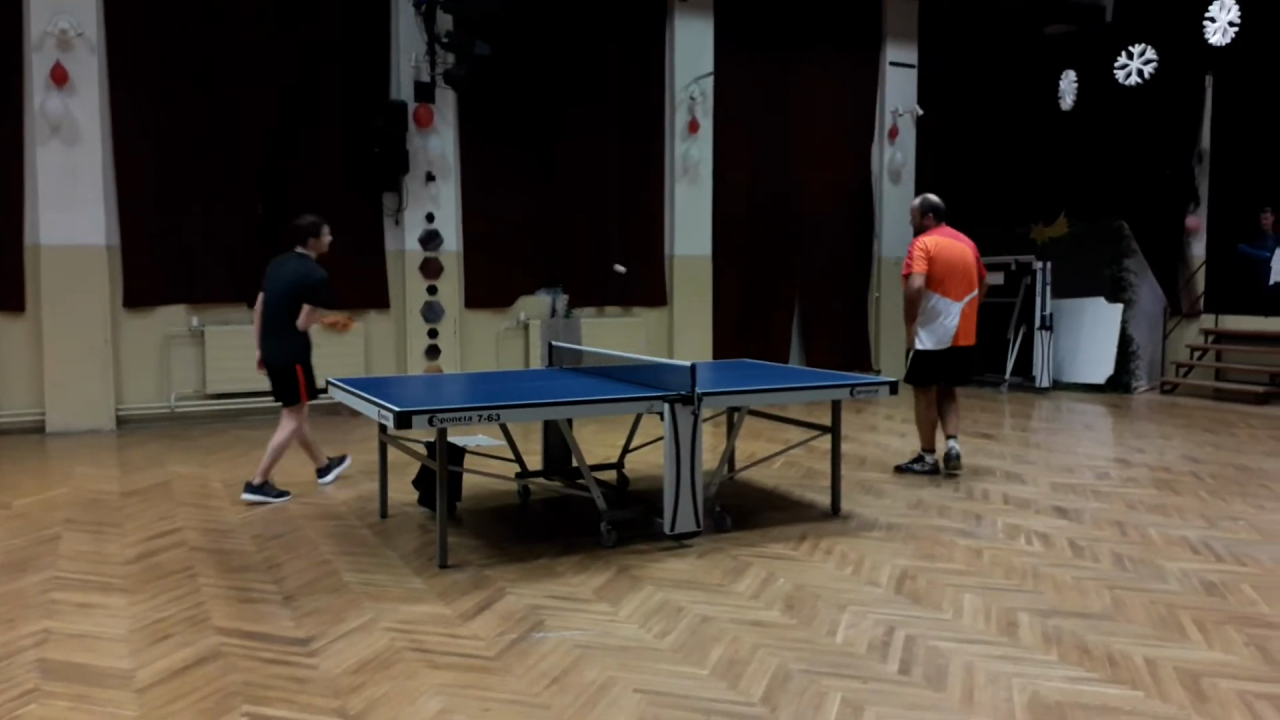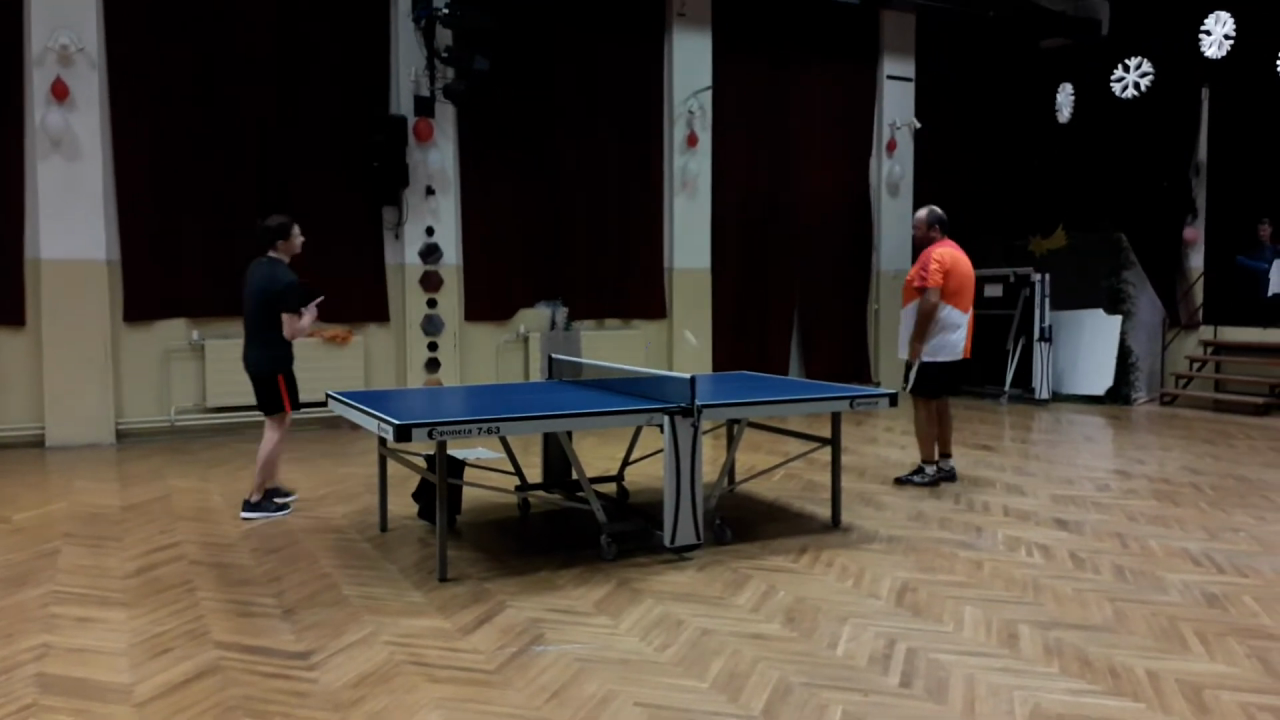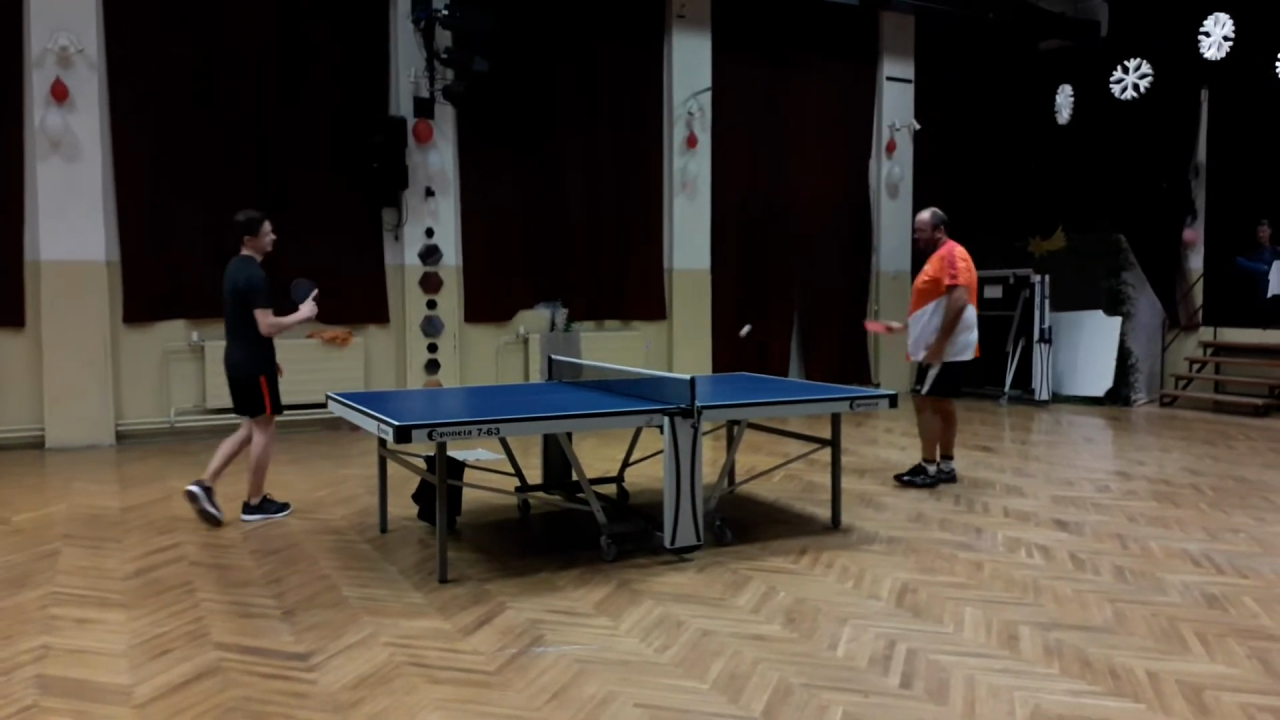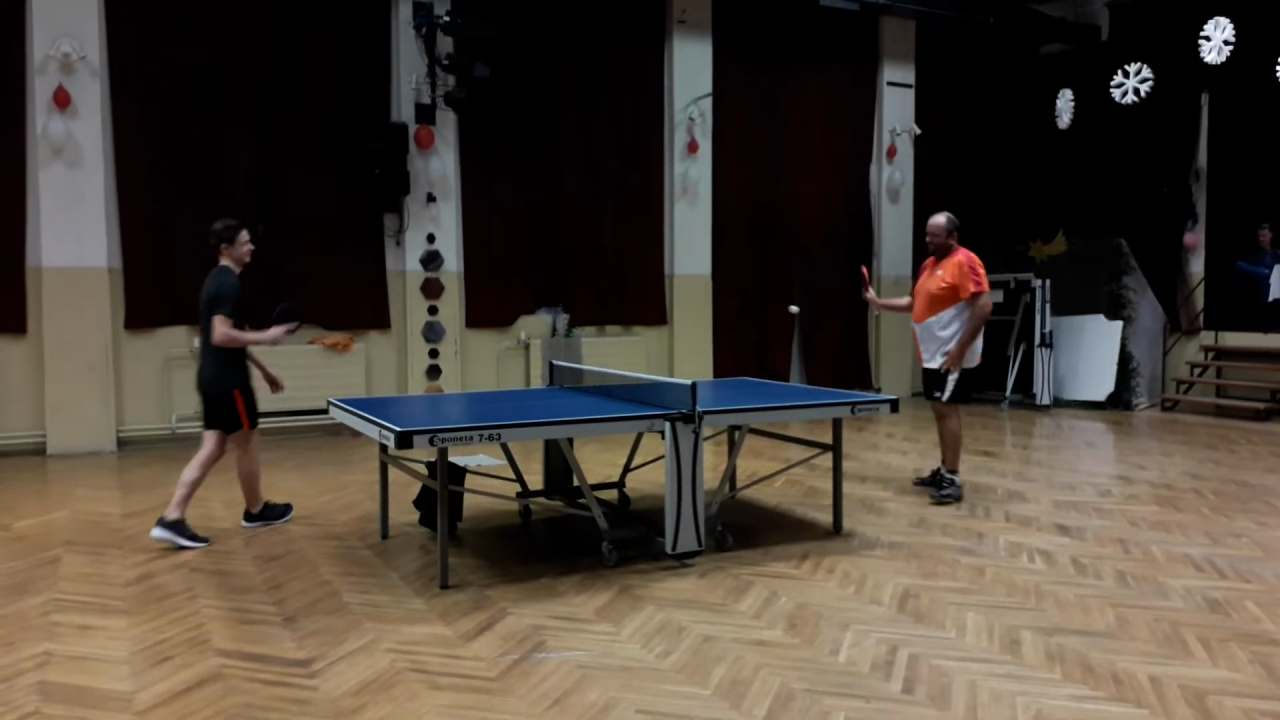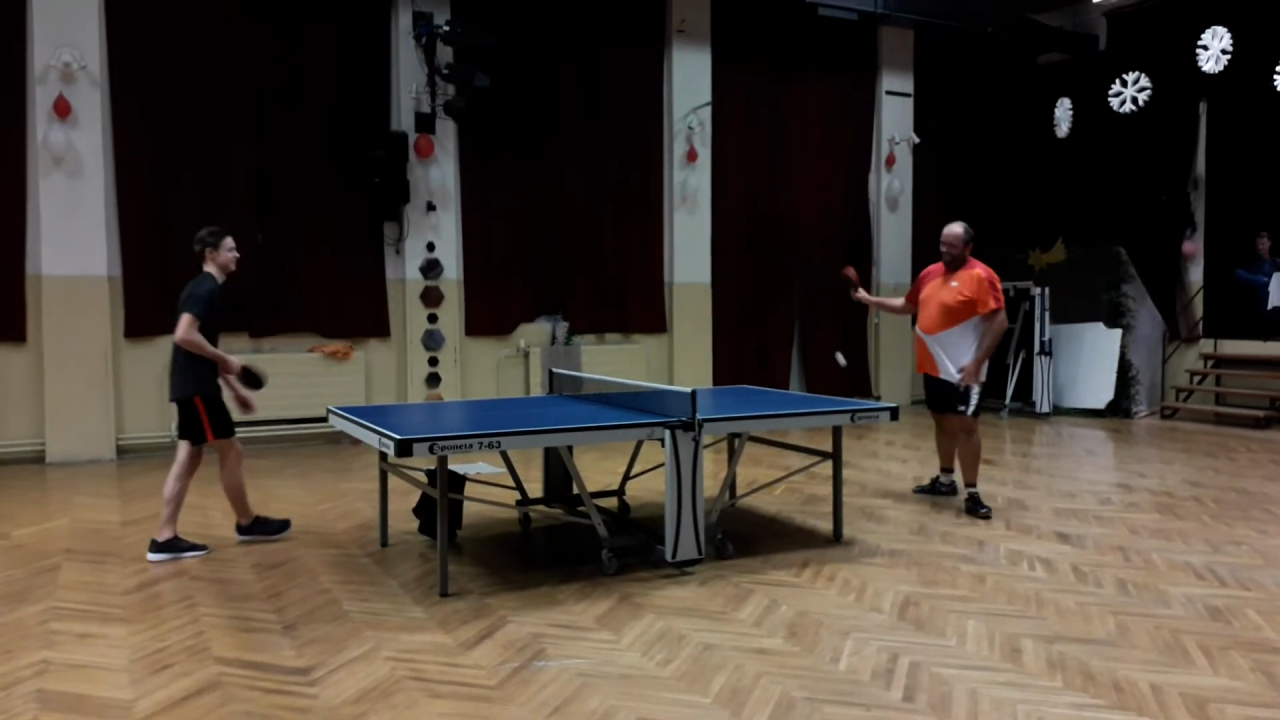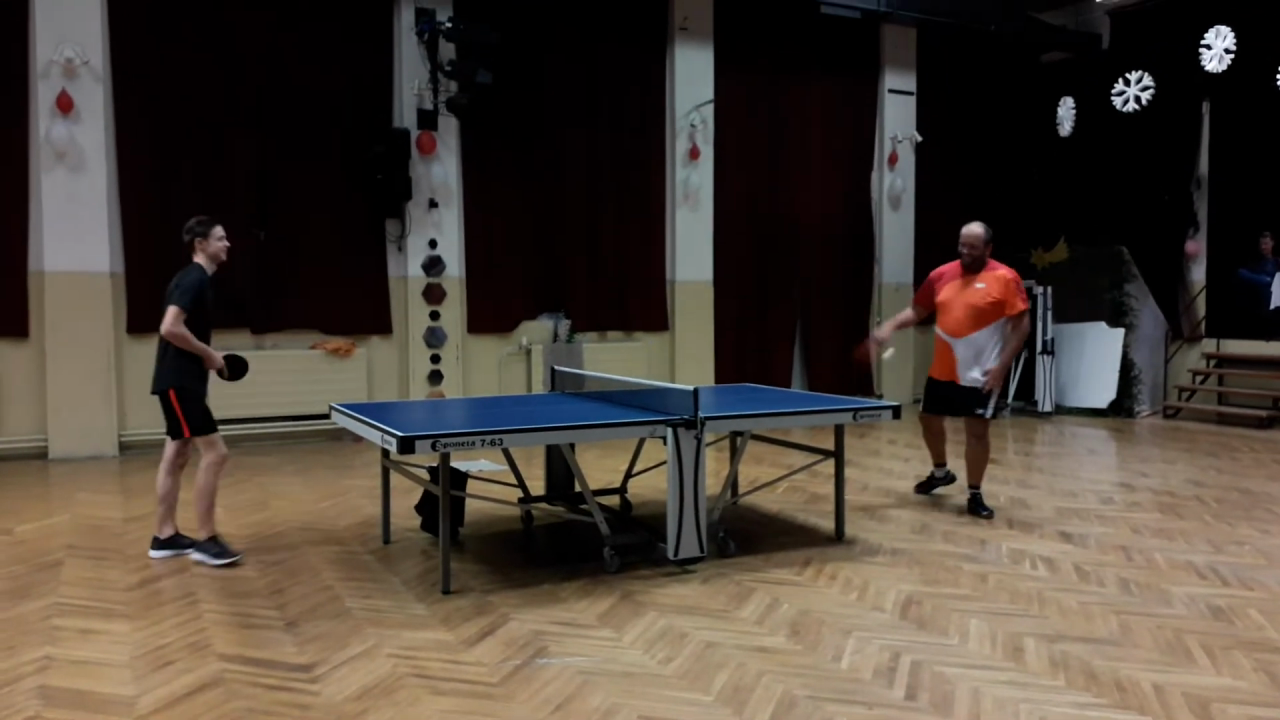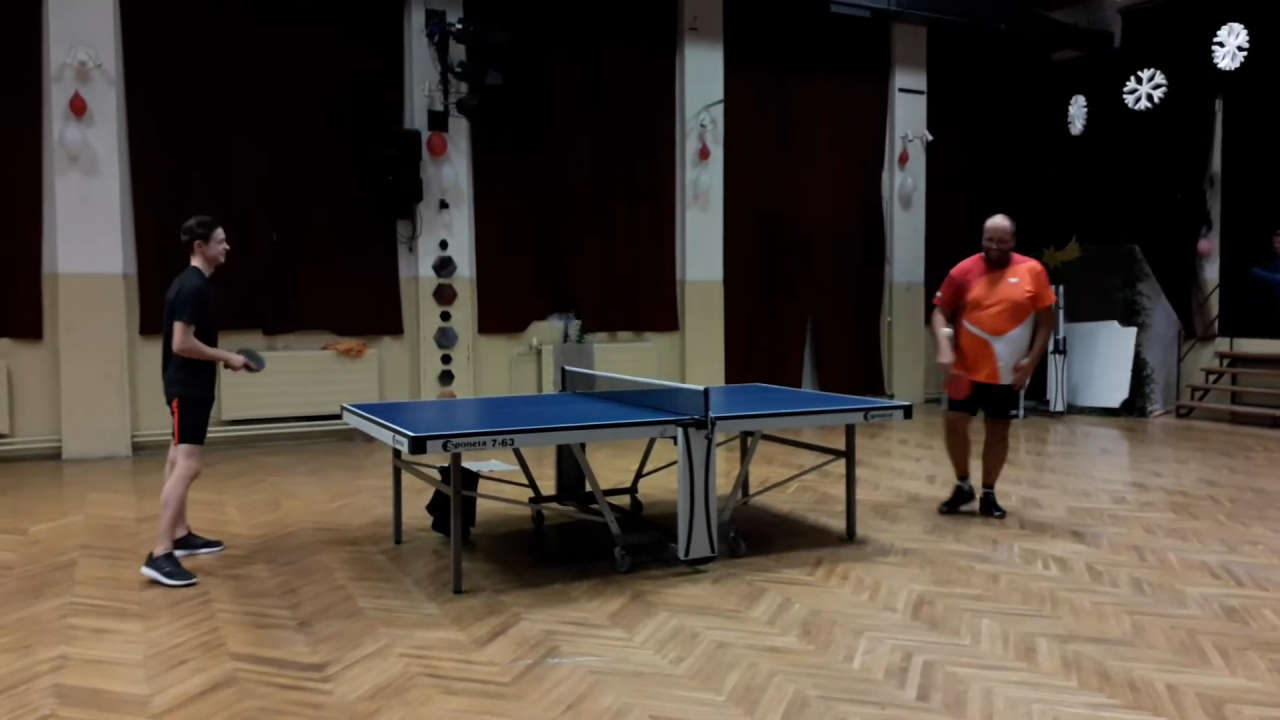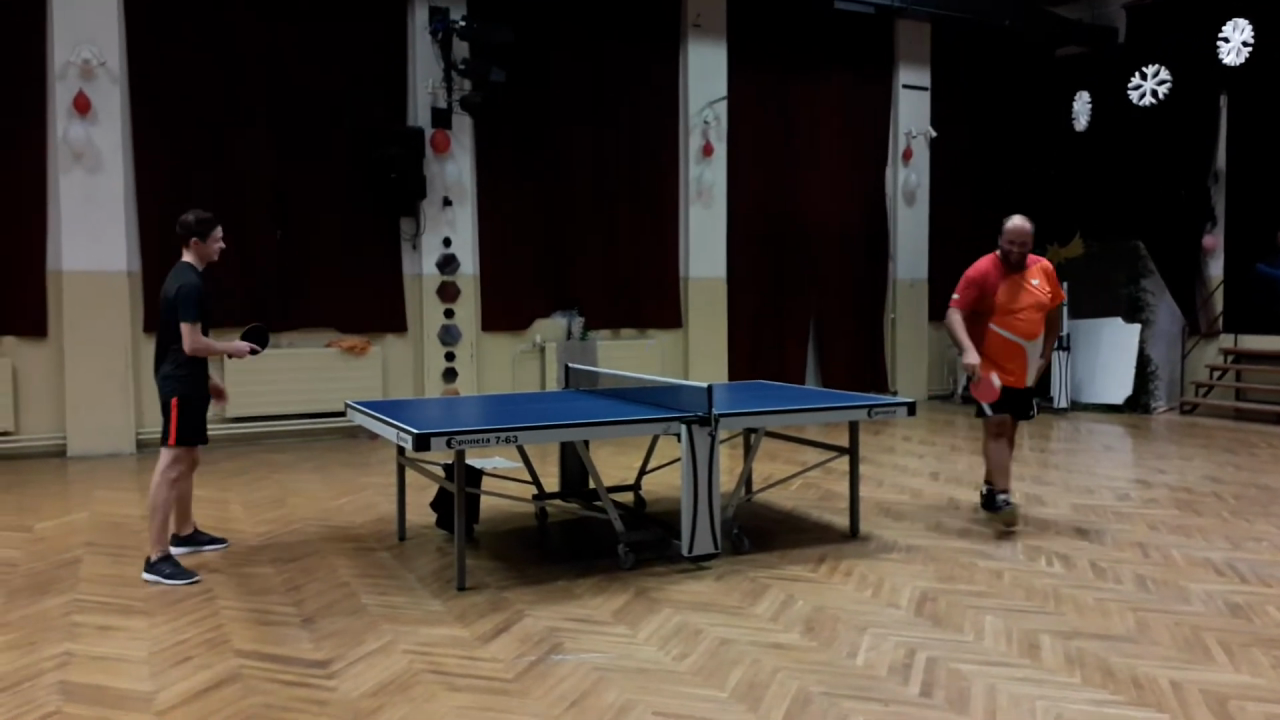
dt=0.2s
person 1, frame 1
left shoulder: (277, 264)
right shoulder: (316, 276)
left elbow: (258, 308)
right elbow: (302, 324)
left wrist: (260, 348)
right wrist: (317, 313)
left hip: (271, 350)
right hip: (292, 353)
left knee: (295, 412)
right knee: (293, 418)
left ankle: (324, 465)
right ankle: (258, 484)
person 1, frame 2
left shoulder: (255, 269)
right shoulder: (287, 280)
right elbow: (290, 332)
right wrist: (307, 319)
left hip: (255, 358)
right hip: (273, 362)
left knee: (274, 423)
right knee: (278, 427)
left ankle: (269, 486)
right ankle: (256, 500)
person 1, frame 3
left shoulder: (235, 268)
right shoulder: (255, 275)
right elbow: (267, 326)
left wrist: (269, 357)
right wrist: (302, 314)
left hip: (238, 361)
right hip: (254, 364)
left knee: (247, 430)
right knee: (264, 430)
left ankle: (204, 484)
right ankle: (255, 503)
person 1, frame 4
left shoulder: (218, 280)
right shoulder: (228, 284)
right elbow: (221, 336)
left wrist: (263, 369)
right wrist: (266, 337)
left hip: (211, 377)
right hip: (228, 380)
left knee: (212, 449)
right knee: (247, 444)
left ankle: (171, 519)
right ankle: (256, 510)
person 1, frame 5
left shoulder: (205, 289)
right shoulder: (206, 288)
right elbow: (184, 336)
left wrist: (235, 388)
right wrist: (225, 360)
left hip: (192, 386)
right hip: (197, 388)
left knee: (187, 459)
right knee: (231, 454)
left ankle: (164, 540)
right ankle: (248, 523)
person 1, frame 6
left shoulder: (197, 279)
right shoulder: (194, 279)
right elbow: (170, 329)
right wrist: (208, 355)
left hip: (180, 381)
right hip: (180, 382)
left knee: (176, 456)
right knee: (215, 453)
left ankle: (165, 537)
right ankle: (204, 538)
person 1, frame 7
left shoulder: (194, 283)
right shoulder: (192, 286)
right elbow: (182, 344)
right wrist: (227, 358)
left hip: (192, 388)
right hip: (186, 389)
left knee: (181, 464)
right knee: (187, 467)
left ankle: (179, 536)
right ankle: (160, 555)
person 1, frame 8
left shoulder: (184, 278)
right shoulder: (189, 284)
right elbow: (193, 345)
left wrist: (209, 380)
right wrist: (233, 348)
left hip: (187, 385)
right hip: (180, 388)
left knee: (187, 462)
right knee: (172, 466)
left ankle: (184, 533)
right ankle: (157, 558)
person 2, frame 1
left shoulder: (923, 244)
right shoulder: (966, 243)
left elbow: (916, 288)
right elbow: (982, 283)
left wrist: (908, 326)
left hip: (929, 335)
right hip: (962, 335)
left knee: (924, 393)
right knee: (946, 392)
left ankle: (928, 458)
right ankle: (952, 446)
person 2, frame 2
left shoulder: (933, 255)
right shoulder: (955, 254)
left elbow: (930, 302)
left wrist: (915, 343)
left hip: (933, 349)
right hip: (953, 346)
left knee: (922, 404)
right knee: (938, 403)
left ankle: (928, 469)
right ankle: (945, 464)
person 2, frame 3
left shoulder: (950, 256)
right shoulder: (938, 257)
left elbow: (958, 301)
left wrist: (936, 344)
right wrist: (906, 326)
left hip: (947, 350)
right hip: (942, 350)
left knee: (924, 403)
right knee: (942, 404)
left ankle: (929, 468)
right ankle: (944, 464)
person 2, frame 4
left shoulder: (965, 263)
right shoulder: (930, 265)
left elbow: (983, 306)
right elbow: (916, 302)
left wrist: (960, 348)
right wrist: (880, 303)
left hip: (953, 356)
right hip: (933, 354)
left knee: (946, 410)
right knee: (942, 410)
left ankle: (951, 480)
right ankle: (946, 471)
person 2, frame 5
left shoulder: (981, 277)
right shoulder: (930, 273)
left elbow: (998, 322)
right elbow: (908, 304)
left wrist: (976, 363)
right wrist: (871, 300)
left hip: (964, 369)
right hip: (934, 366)
left knee: (965, 425)
right knee: (943, 421)
left ankle: (972, 494)
right ankle: (945, 480)
person 2, frame 6
left shoulder: (1005, 279)
right shoulder: (941, 275)
left elbow: (1021, 325)
right elbow: (917, 310)
left wrist: (1002, 365)
right wrist: (888, 328)
left hip: (979, 373)
right hip: (943, 369)
left knee: (977, 429)
right knee: (930, 420)
left ankle: (975, 495)
right ankle: (942, 471)
person 2, frame 7
left shoulder: (1032, 272)
right shoulder: (963, 272)
left elbow: (1046, 320)
right elbow: (940, 313)
left wrist: (1032, 360)
right wrist: (944, 347)
left hip: (1009, 371)
right hip: (967, 367)
left knee: (999, 430)
right knee: (954, 422)
left ankle: (988, 493)
right ankle: (962, 485)
person 2, frame 8
left shoulder: (1044, 270)
right shoulder: (980, 273)
left elbow: (1054, 316)
right elbow: (954, 314)
left wrist: (1045, 356)
right wrist: (968, 349)
left hip: (1026, 371)
right hip: (991, 368)
left knee: (1007, 431)
right knee: (997, 428)
left ankle: (990, 491)
right ankle: (1002, 500)
